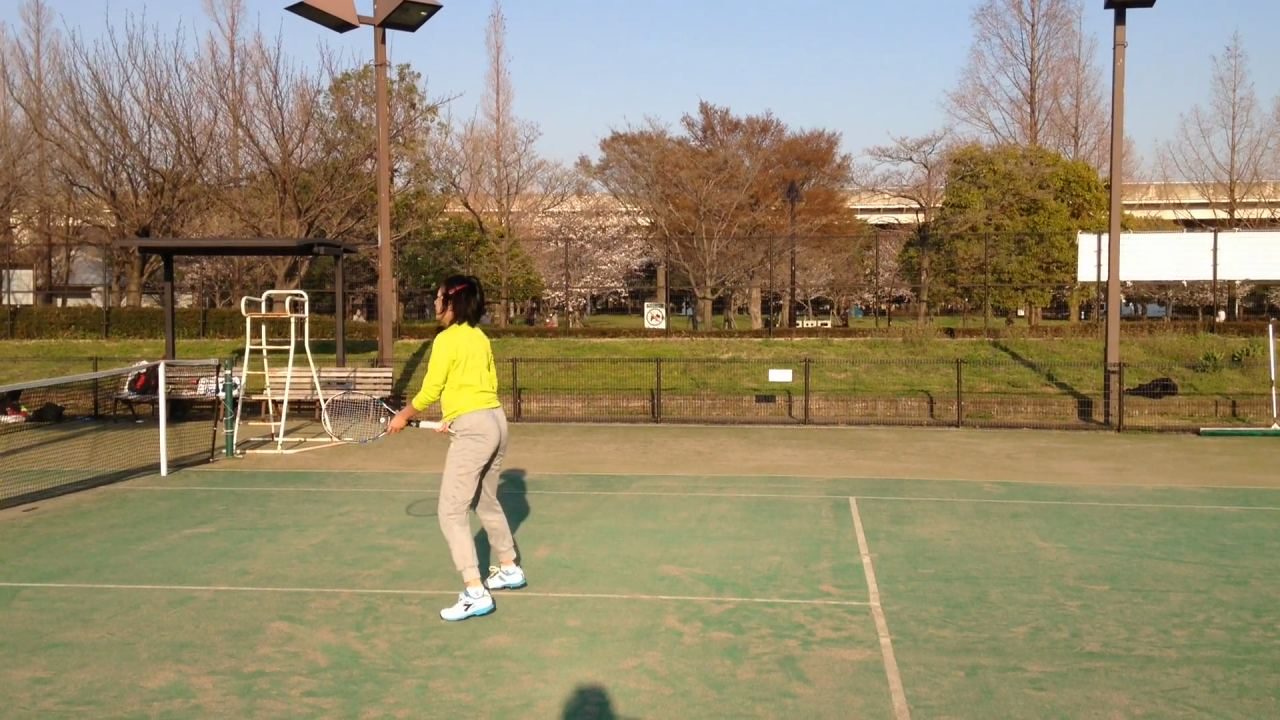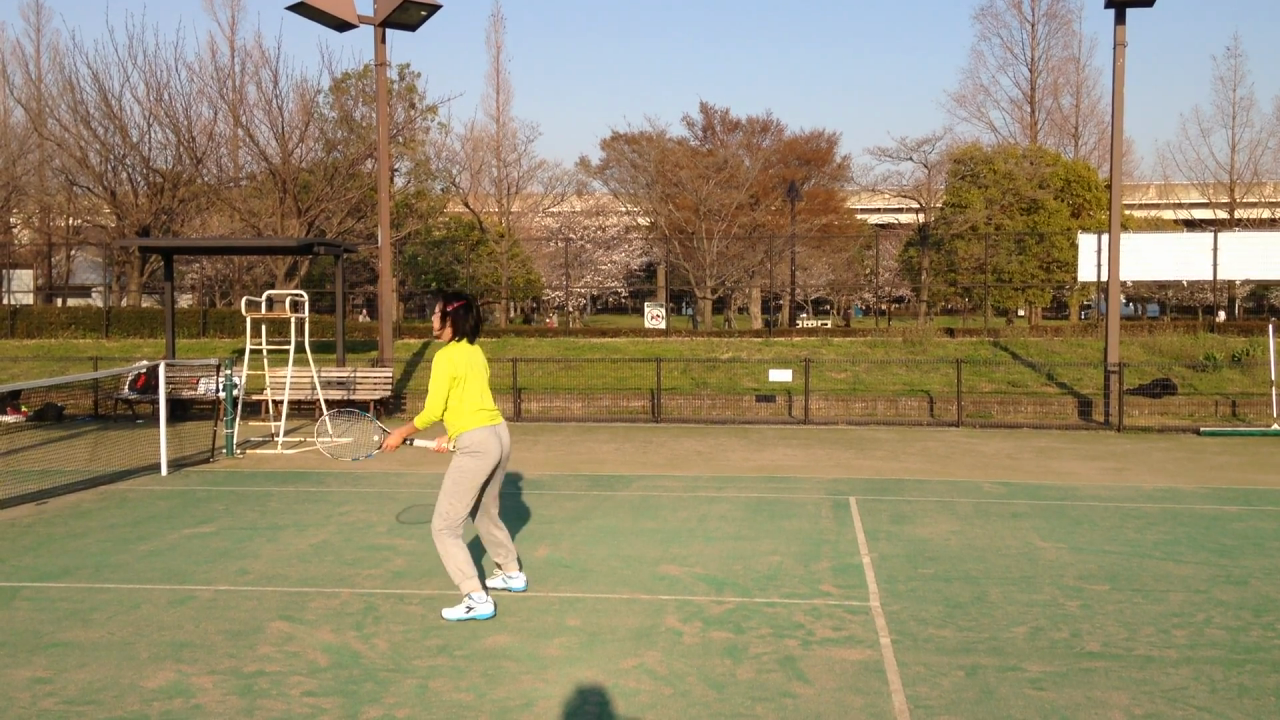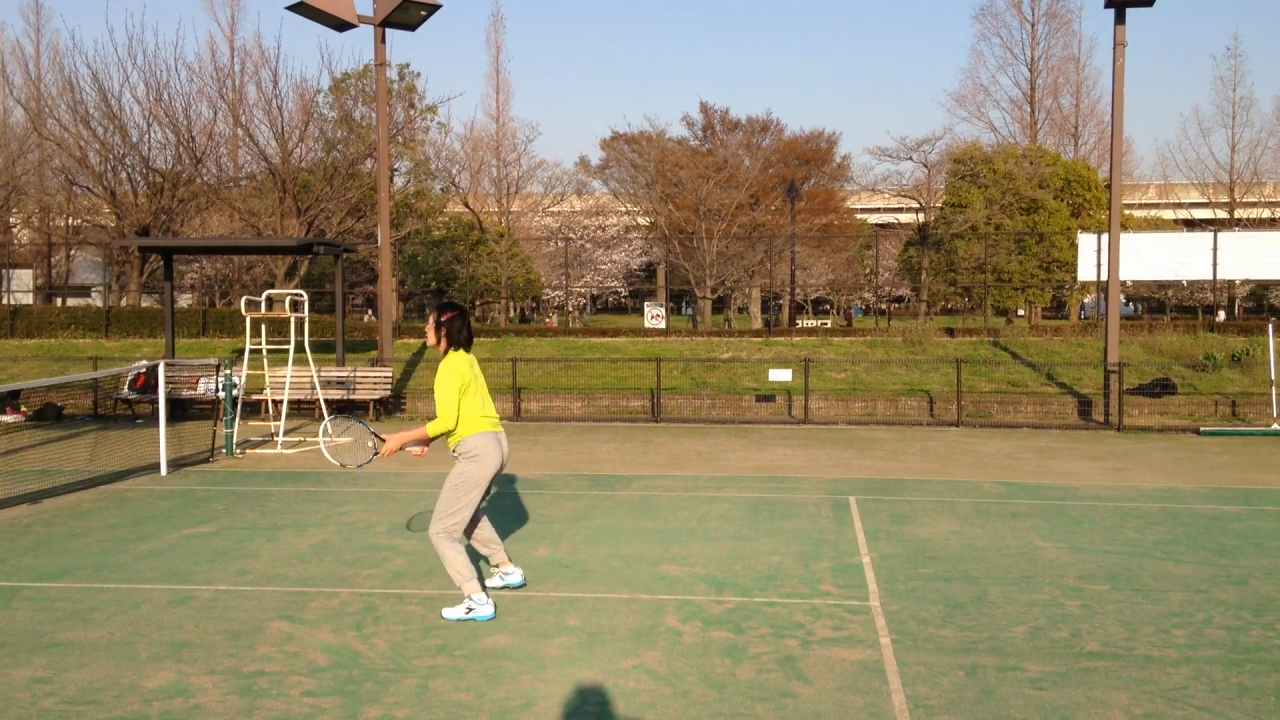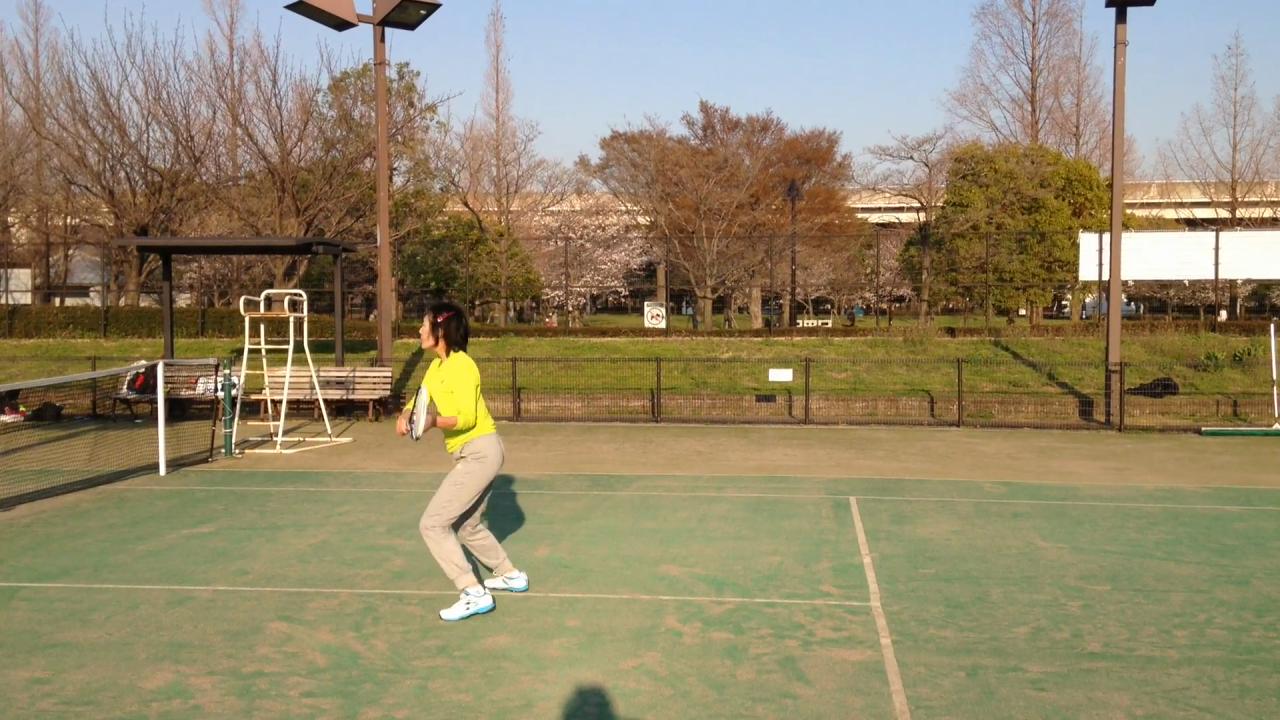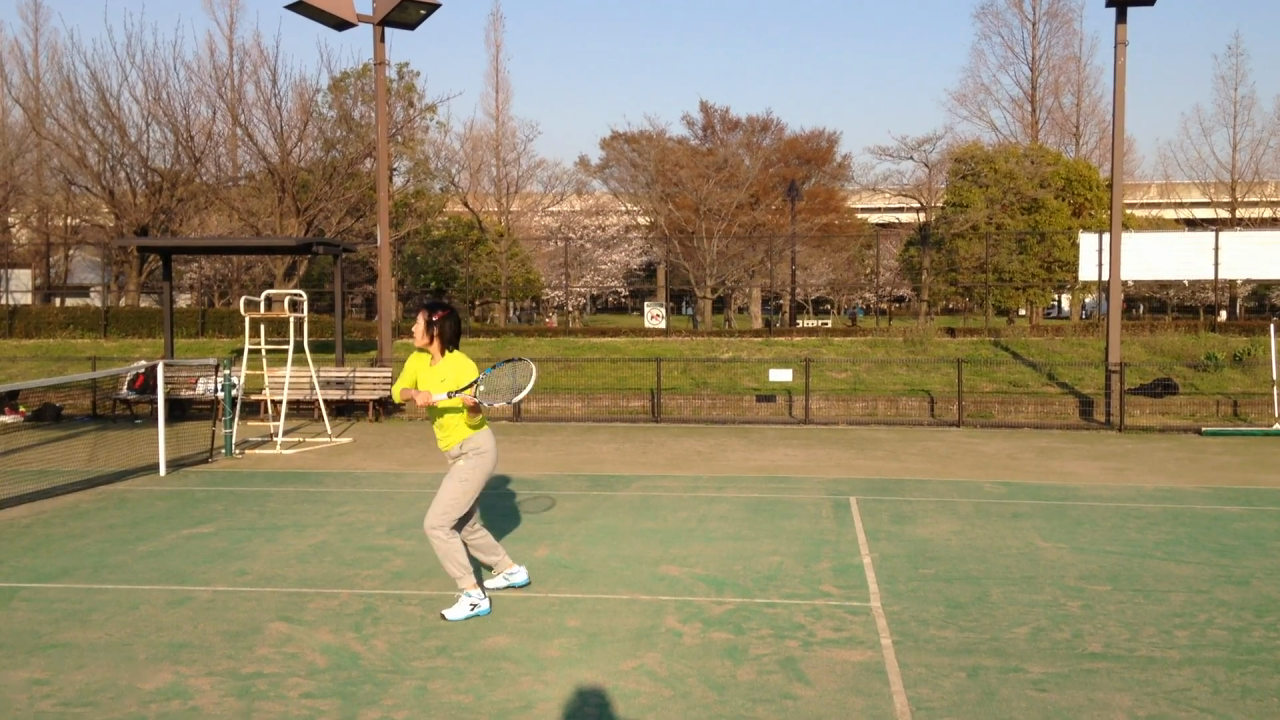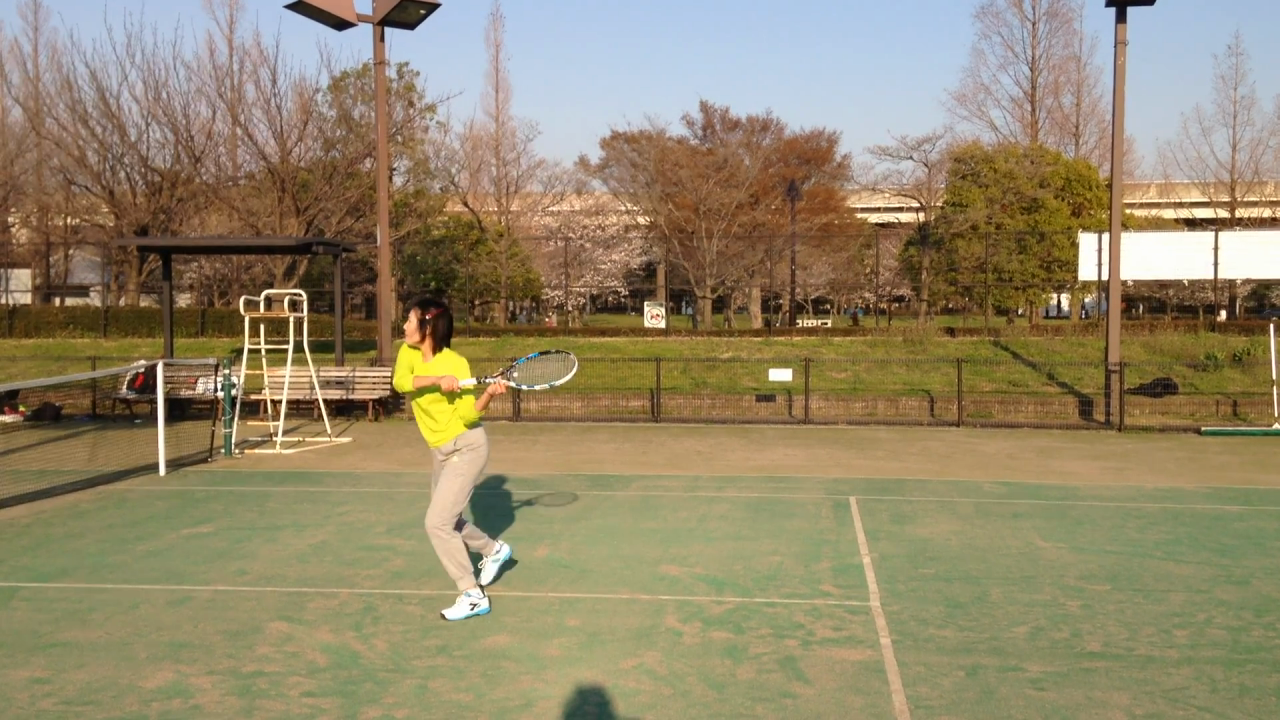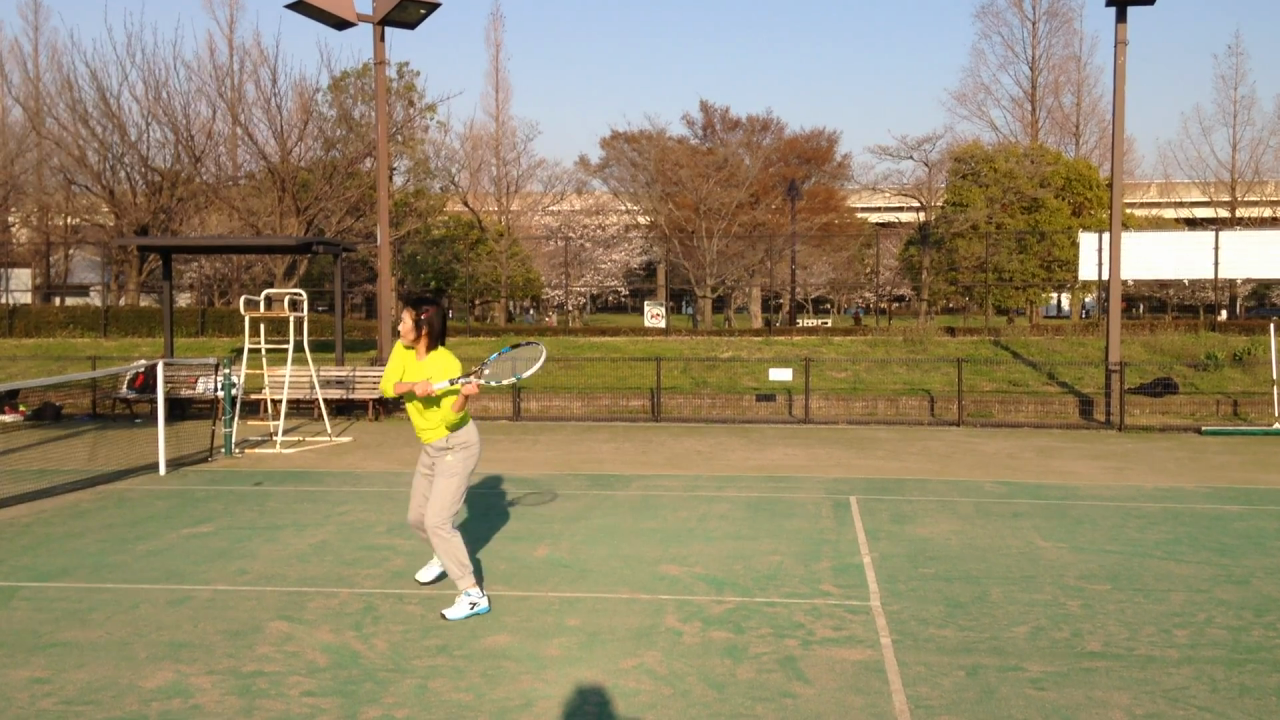
dt=0.1s
person 1, frame 1
left shoulder: (446, 340)
right shoulder: (479, 337)
left elbow: (429, 393)
left wrist: (404, 416)
left hip: (473, 430)
right hip: (495, 421)
left knee: (452, 513)
right knee: (487, 501)
left ankle: (475, 593)
right ankle: (509, 568)
person 1, frame 2
left shoulder: (446, 357)
right shoulder: (473, 353)
left elbow: (431, 412)
left wrist: (401, 434)
right wrist: (451, 438)
left hip: (475, 446)
right hip: (497, 438)
left knee: (444, 528)
right knee: (485, 515)
left ankle: (477, 599)
right ankle: (512, 572)
person 1, frame 3
left shoulder: (451, 366)
right shoulder: (464, 360)
left elbow: (446, 421)
left wrist: (401, 438)
right wrist: (427, 443)
left hip: (476, 451)
right hip: (495, 445)
left knee: (442, 531)
right knee: (469, 517)
left ankle: (477, 600)
right ankle: (507, 569)
person 1, frame 4
left shoulder: (464, 367)
right shoulder: (435, 366)
left elbow: (468, 420)
left wrist: (435, 421)
right wrist: (405, 417)
left hip: (479, 454)
right hip: (468, 455)
left knee: (432, 524)
right knee: (466, 525)
left ankle: (473, 593)
right ankle: (510, 574)
person 1, frame 5
left shoulder: (464, 366)
right shoulder: (418, 360)
left elbow: (474, 421)
right elbow: (398, 392)
left wrist: (472, 405)
right wrist: (414, 395)
left hip: (475, 450)
right hip: (457, 453)
left knee: (437, 524)
right knee: (464, 524)
left ankle: (473, 595)
right ankle: (510, 570)
person 1, frame 6
left shoulder: (457, 363)
right shoulder: (408, 351)
left elbow: (469, 418)
right elbow: (402, 383)
left wrist: (487, 396)
right wrist: (435, 381)
left hip: (467, 447)
right hip: (440, 450)
left knee: (437, 525)
right knee: (448, 521)
left ankle: (472, 595)
right ankle: (493, 549)
person 1, frame 7
left shoulder: (448, 364)
right shoulder: (403, 350)
left elbow: (451, 419)
right elbow: (387, 388)
left wrist: (463, 397)
right wrist: (413, 387)
left hip: (458, 445)
right hip: (430, 446)
left knee: (436, 521)
right knee: (417, 518)
left ankle: (473, 594)
right ankle: (445, 555)
